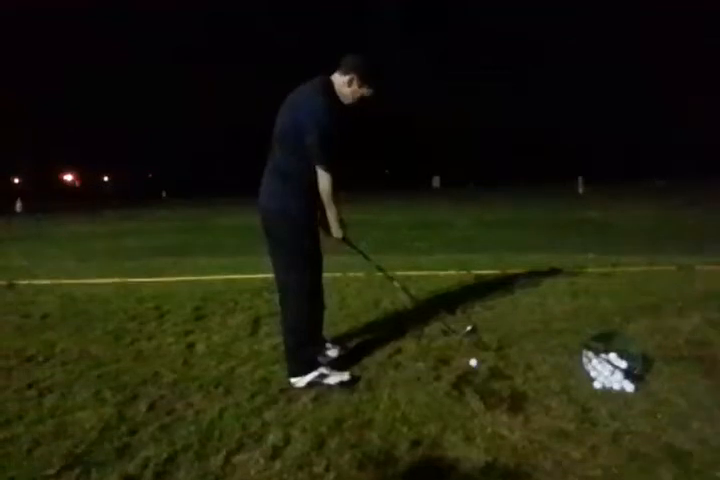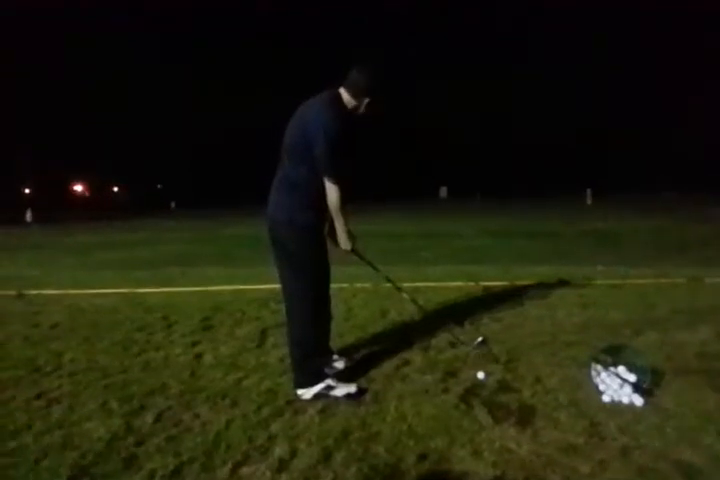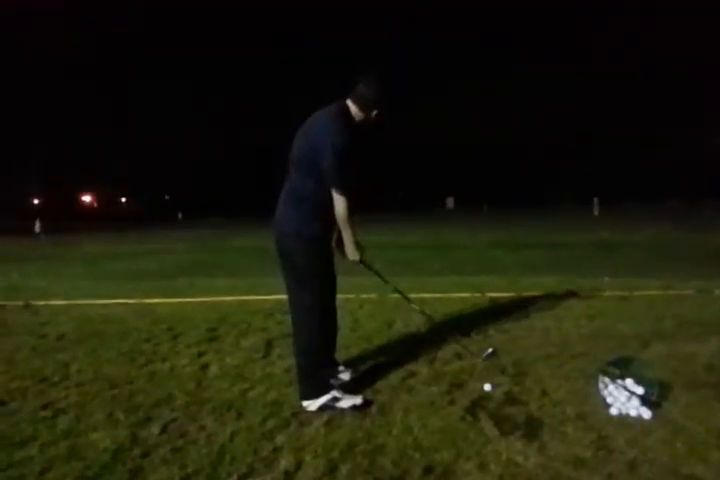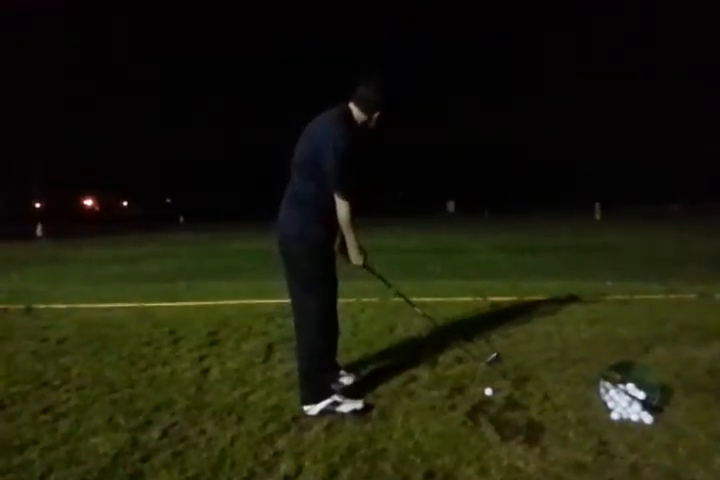
dt=0.7s
person 1, frame 1
left shoulder: (315, 95)
right shoulder: (318, 104)
right elbow: (322, 169)
left wrist: (322, 211)
right wrist: (333, 218)
left hip: (287, 200)
right hip: (286, 205)
left knee: (308, 278)
right knee: (298, 283)
left ankle: (312, 343)
right ankle: (304, 368)
person 1, frame 2
left shoulder: (325, 108)
right shoulder: (328, 117)
right elbow: (331, 181)
left wrist: (330, 222)
right wrist: (341, 229)
left hip: (296, 211)
right hip: (294, 216)
left knee: (316, 289)
right knee: (304, 294)
left ankle: (319, 354)
right ankle: (311, 379)
person 1, frame 3
left shoulder: (331, 120)
right shoulder: (335, 130)
right elbow: (338, 192)
left wrist: (337, 232)
right wrist: (350, 241)
left hip: (304, 222)
right hip: (301, 227)
left knee: (322, 300)
right knee: (311, 305)
left ankle: (324, 365)
right ankle: (316, 391)
person 1, frame 4
left shoulder: (335, 123)
right shoulder: (338, 134)
right elbow: (340, 197)
left wrist: (340, 236)
right wrist: (352, 245)
left hip: (306, 225)
right hip: (304, 230)
left knee: (323, 303)
right knee: (314, 308)
left ankle: (326, 369)
right ankle: (317, 395)
